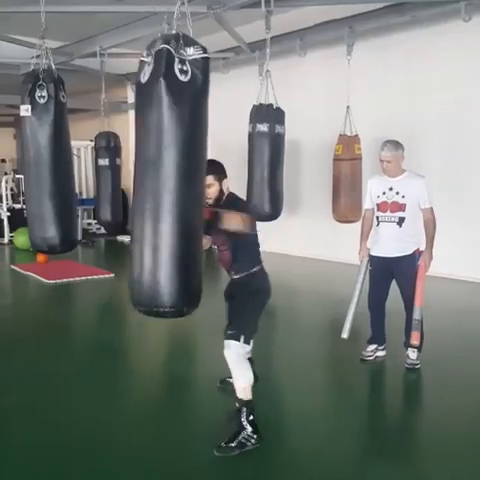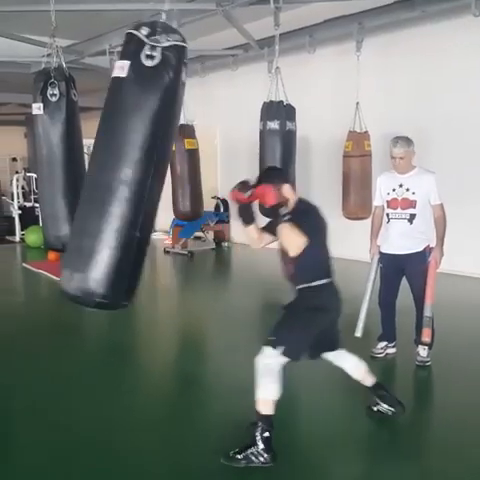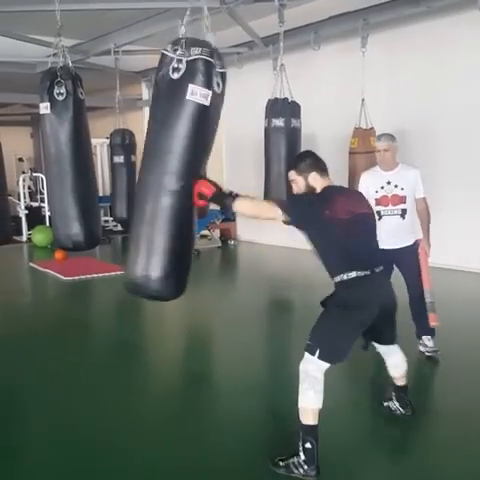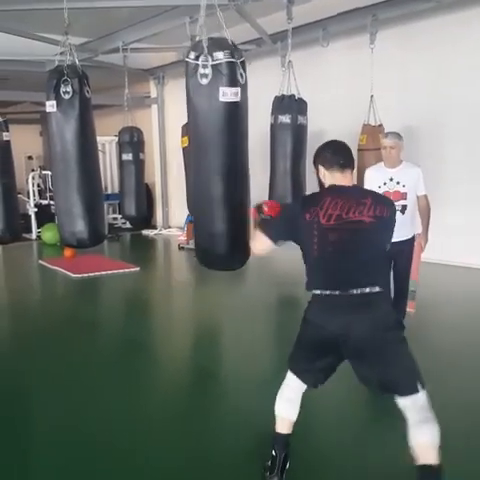
dt=0.7s
person 1, frame 1
left shoulder: (235, 206)
right shoulder: (212, 211)
left elbow: (239, 222)
right elbow: (204, 242)
left wrist: (212, 217)
left hip: (253, 284)
right hip: (238, 282)
left knee: (232, 347)
right knee: (237, 336)
left ankle: (248, 426)
right ankle: (245, 375)
person 1, frame 2
left shoulder: (307, 213)
right shoulder: (288, 216)
left elbow: (294, 247)
right elbow: (257, 240)
left wrist: (278, 212)
right wrist: (245, 211)
left hip: (315, 299)
right hip: (323, 298)
left knee: (267, 361)
right knee: (333, 352)
left ankle: (262, 445)
right ankle: (386, 400)
person 1, frame 3
left shoulder: (313, 203)
right shoulder: (356, 199)
left elbow: (264, 210)
left wrist: (220, 196)
left hip: (354, 293)
right hip: (380, 286)
left knee: (312, 367)
right knee: (386, 344)
right ankle: (402, 400)
person 1, frame 4
left shoulder: (304, 207)
right shoulder: (383, 206)
left elbow: (257, 245)
left wrist: (263, 220)
left hip: (324, 311)
right hip: (373, 311)
left knee: (295, 381)
right knee: (414, 400)
person 2, frame 1
left shoulder: (417, 183)
right shoulder: (374, 183)
left elbow: (428, 217)
left wrist: (428, 249)
right wrist: (363, 244)
left hip: (407, 254)
right hip: (378, 254)
left knee: (412, 303)
right knee: (375, 301)
left ankle: (413, 348)
right ankle: (377, 344)
person 2, frame 2
left shoulder: (427, 179)
right shoulder: (383, 179)
left elbow: (439, 213)
left wrist: (438, 246)
right wrist: (373, 241)
left hip: (418, 251)
right hip: (388, 251)
left knee: (422, 300)
right knee: (386, 299)
left ankle: (423, 345)
right ankle: (387, 341)
person 2, frame 3
left shoulder: (412, 174)
right shoulder: (367, 177)
left elbow: (422, 206)
left wrist: (425, 237)
left hip: (407, 245)
right hip: (377, 246)
left knee: (417, 291)
left ankle: (425, 336)
person 2, frame 4
left shoulder: (414, 172)
right shoulder: (371, 173)
left elbow: (423, 201)
left wrist: (424, 232)
left hip: (405, 238)
left knee: (402, 280)
left ankle: (397, 318)
